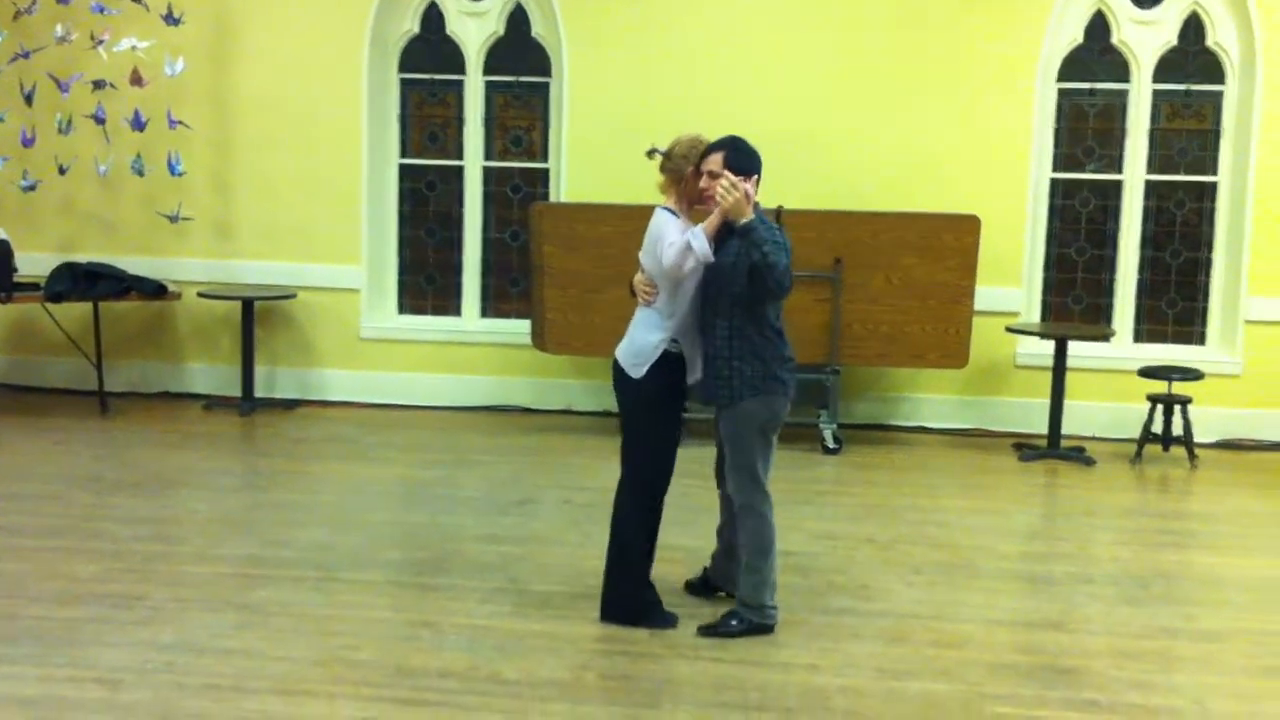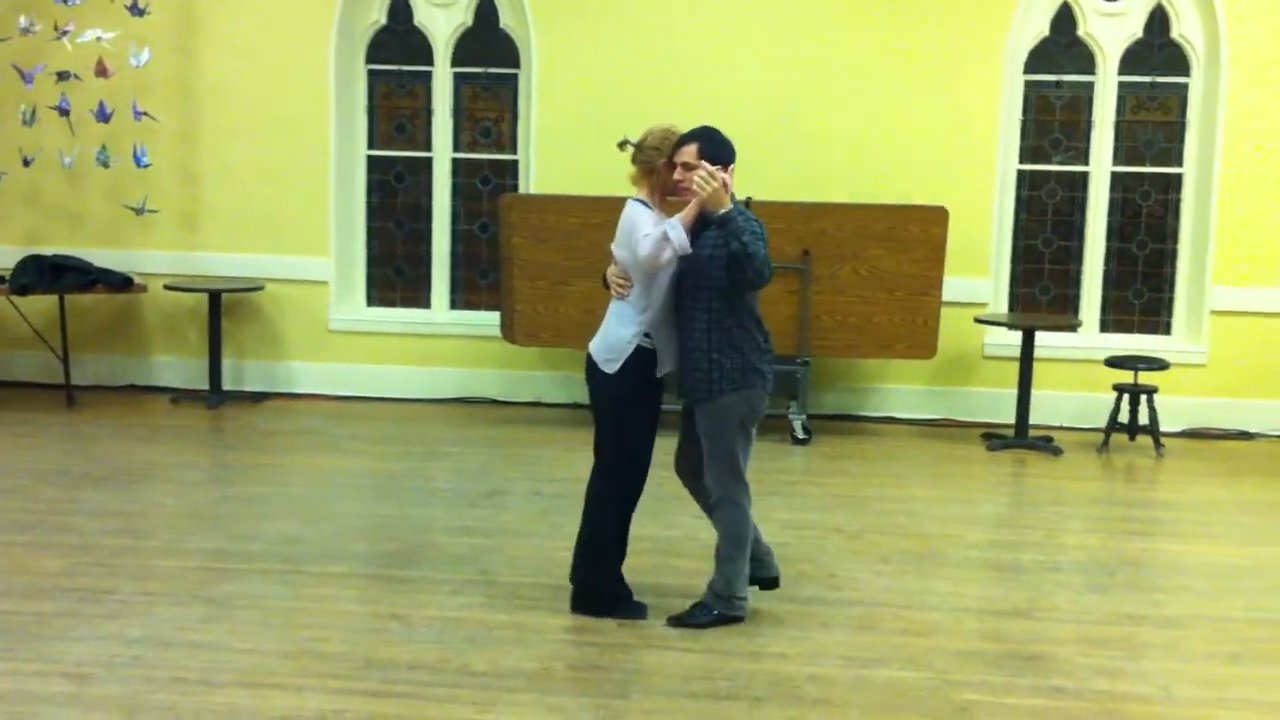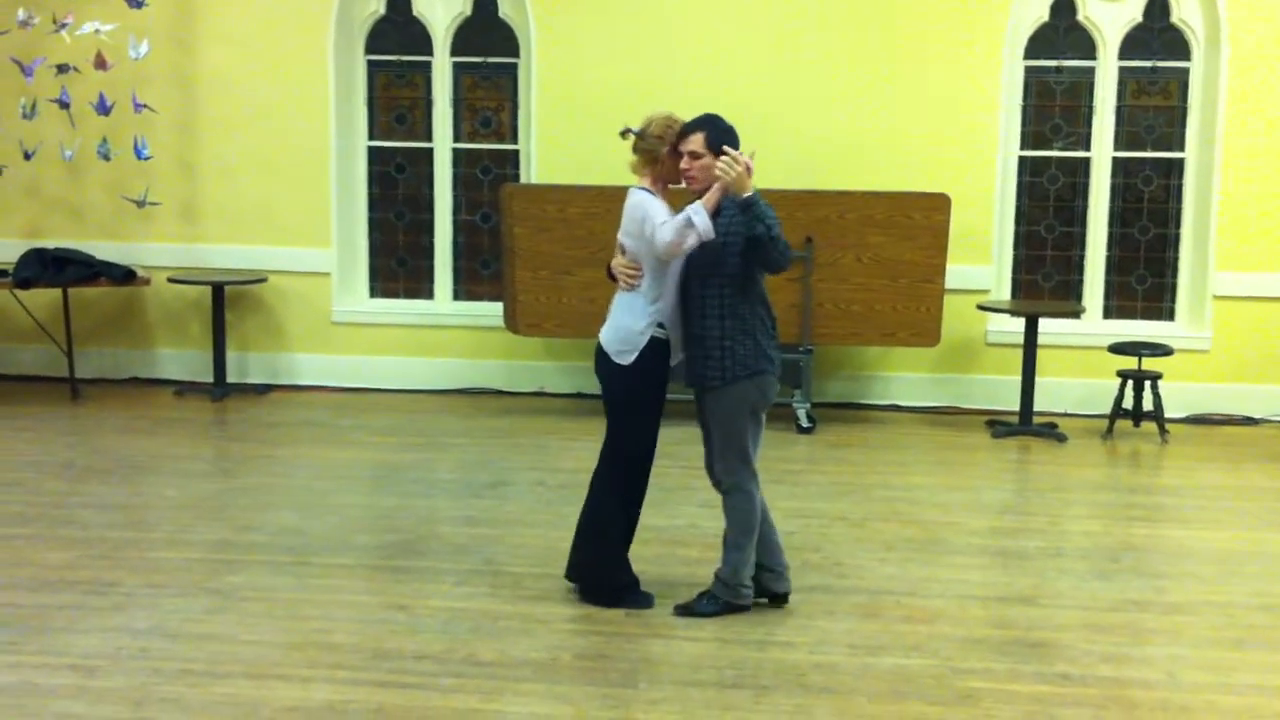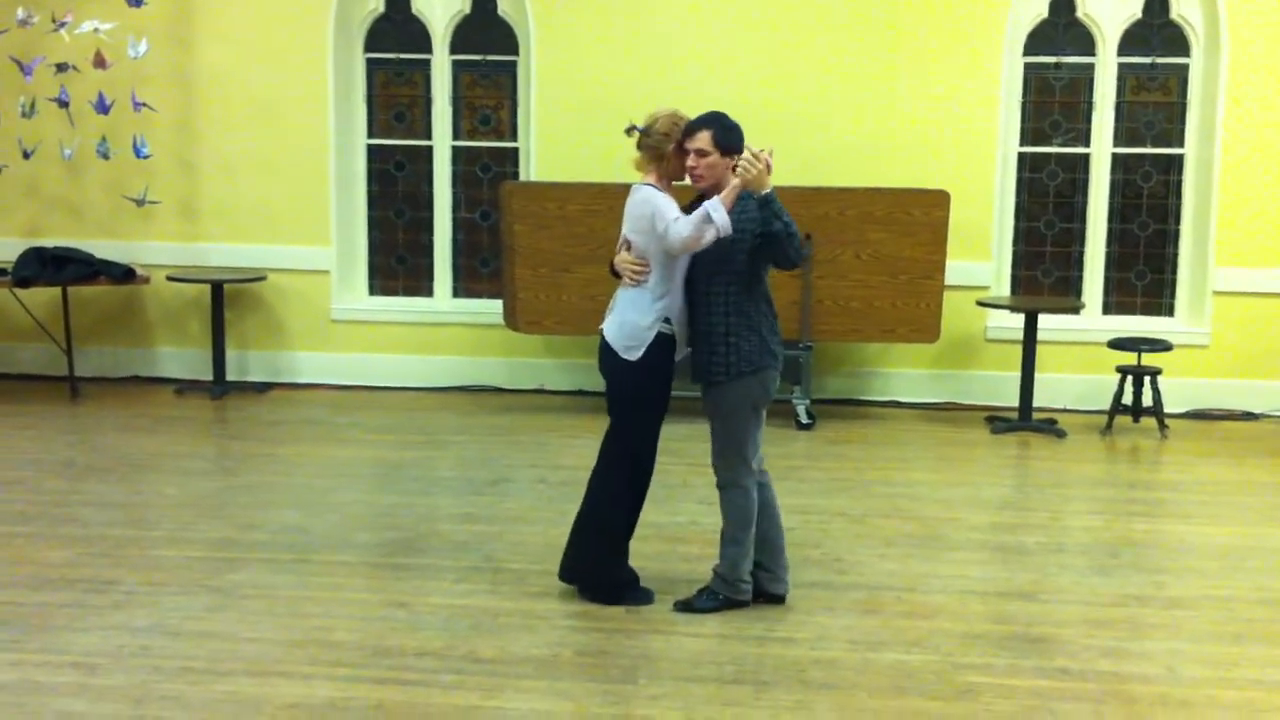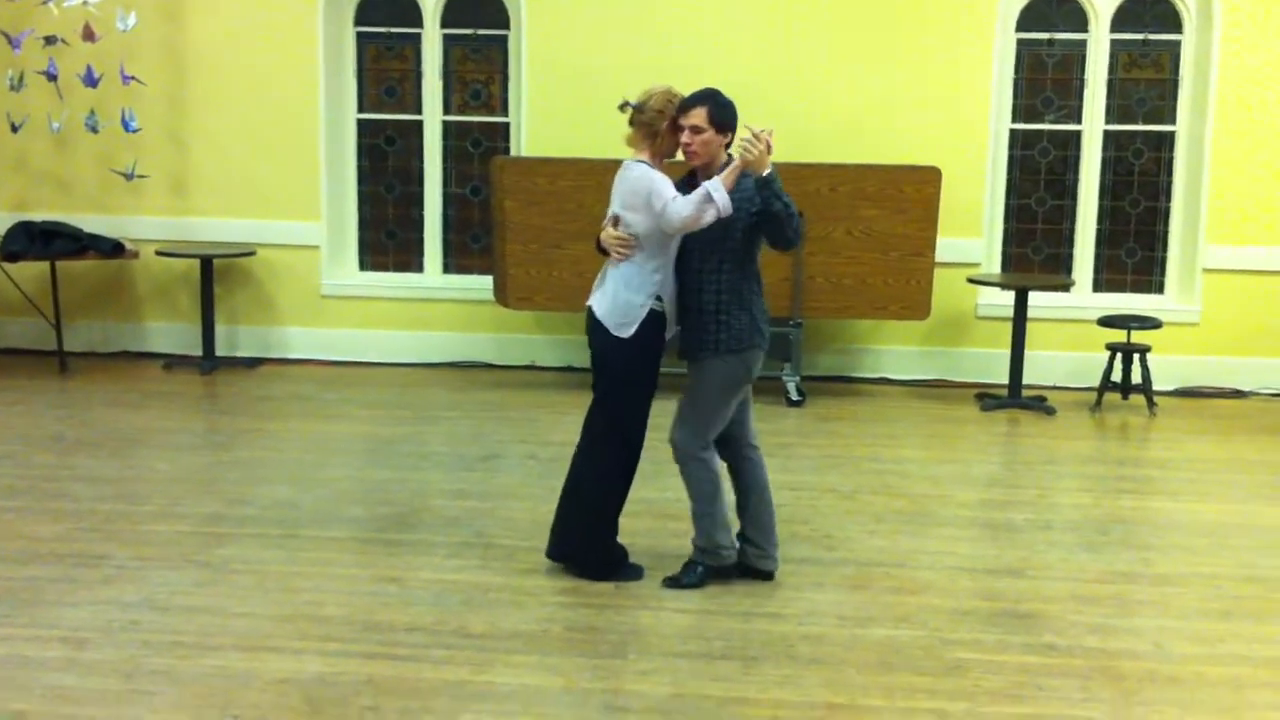
dt=0.4s
person 1, frame 1
left shoulder: (763, 235)
right shoulder: (718, 235)
left elbow: (778, 284)
left wrist: (746, 220)
right wrist: (643, 281)
left hip: (757, 385)
right hip: (731, 382)
left knee: (749, 494)
right knee: (730, 484)
left ankle: (757, 608)
right ankle: (725, 572)
person 1, frame 2
left shoulder: (741, 225)
right shoulder: (692, 227)
left elbow: (757, 274)
left wrist: (723, 211)
right wrist: (617, 273)
left hip: (734, 377)
right hip: (704, 375)
left knee: (726, 485)
right knee: (693, 469)
left ankle: (728, 598)
right ankle: (758, 562)
person 1, frame 3
left shoulder: (746, 213)
left elbow: (778, 259)
left wrist: (745, 194)
right wrist: (621, 264)
left hip: (743, 365)
right hip: (709, 365)
left knee: (736, 476)
right knee: (726, 473)
left ankle: (734, 588)
right ankle: (771, 576)
person 1, frame 4
left shoulder: (751, 211)
right shoulder: (692, 213)
left elbow: (792, 256)
left wrist: (764, 193)
right wrist: (622, 260)
left hip: (745, 361)
right hip: (716, 361)
left knee: (735, 472)
right knee: (747, 470)
left ankle: (733, 583)
right ankle: (769, 578)
person 1, frame 5
left shoulder: (748, 190)
right shoulder: (680, 190)
left elbow: (788, 237)
left wrist: (765, 174)
right wrist: (607, 237)
left hip: (733, 339)
right hip: (705, 338)
left knee: (690, 441)
right knee: (737, 445)
left ankle: (714, 551)
right ankle: (758, 554)
person 2, frame 1
left shoulder: (677, 221)
right shoulder: (667, 222)
right elbow: (677, 262)
right wrist: (722, 214)
left hip: (663, 364)
right hip: (647, 366)
left knee: (652, 476)
right knee: (643, 479)
left ankle: (630, 589)
right ankle: (628, 601)
person 2, frame 2
left shoulder: (650, 214)
right shoulder: (639, 215)
right elbow: (654, 254)
right wrist: (698, 203)
left hip: (639, 361)
right hip: (622, 362)
left knee: (628, 471)
right knee: (616, 473)
left ankle: (594, 578)
right ankle: (598, 592)
person 2, frame 3
left shoulder: (647, 202)
right shoulder: (645, 205)
right elbow: (672, 241)
right wrist: (720, 189)
left hip: (639, 349)
right hip: (635, 352)
left knee: (624, 462)
right knee: (626, 464)
left ankle: (591, 567)
right ankle: (606, 581)
person 2, frame 4
left shoulder: (646, 197)
right shoulder: (654, 201)
right elbow: (686, 236)
right wrist: (736, 185)
left hip: (634, 344)
right hip: (641, 347)
left knee: (622, 457)
right knee: (629, 461)
left ankle: (587, 565)
right ankle: (606, 579)
person 2, frame 5
left shoulder: (632, 174)
right shoulder: (648, 181)
right elbow: (685, 216)
right wrist: (739, 166)
left hip: (614, 318)
right hip: (631, 324)
left knee: (603, 432)
right knee: (619, 439)
left ankle: (573, 543)
right ankle: (595, 555)
